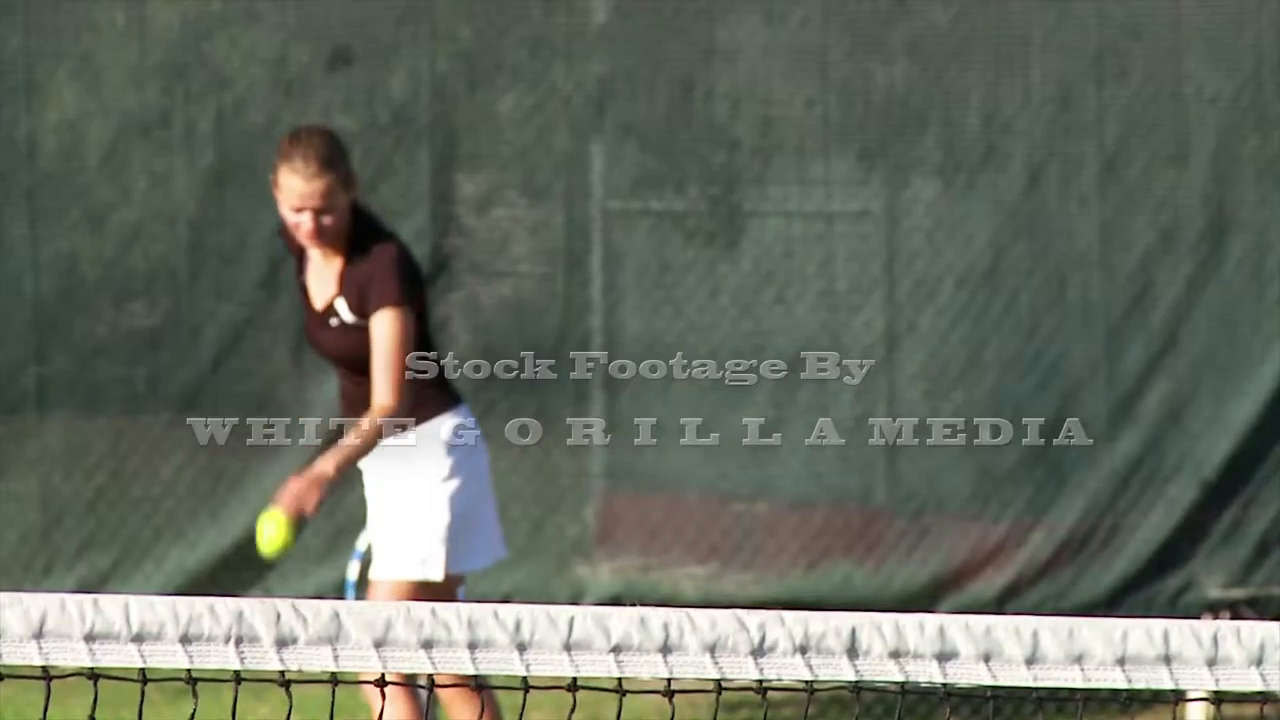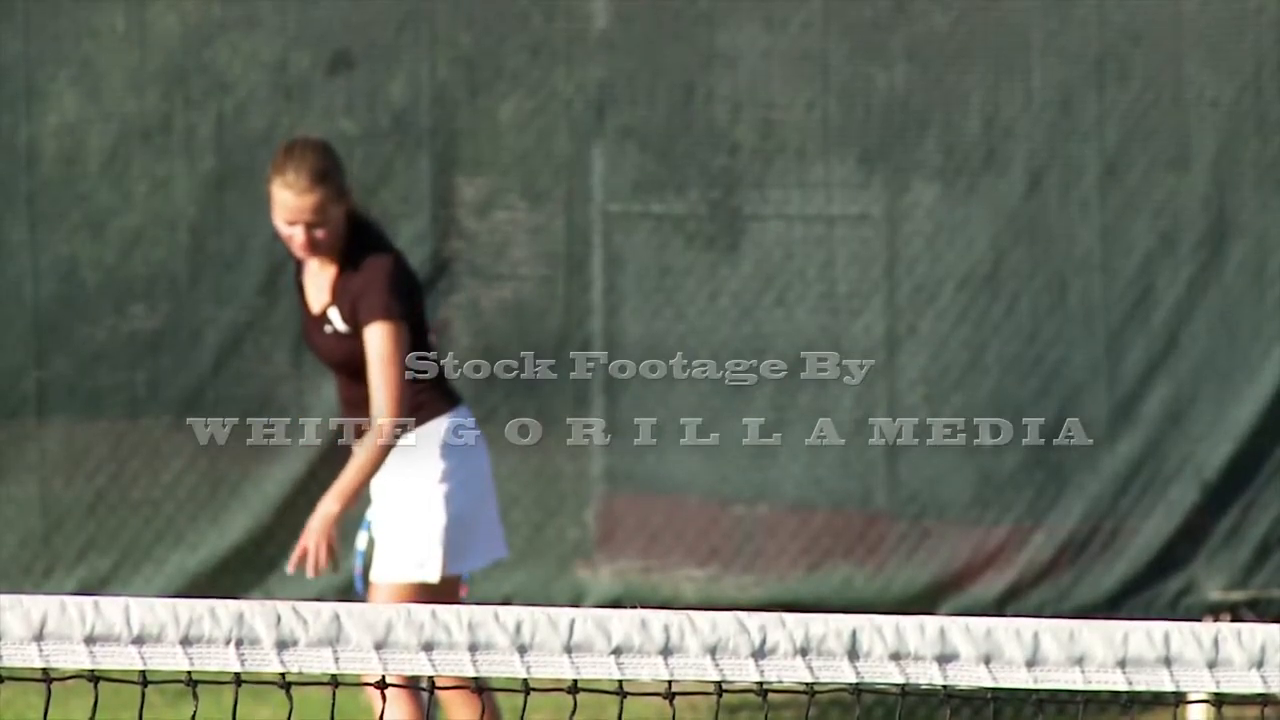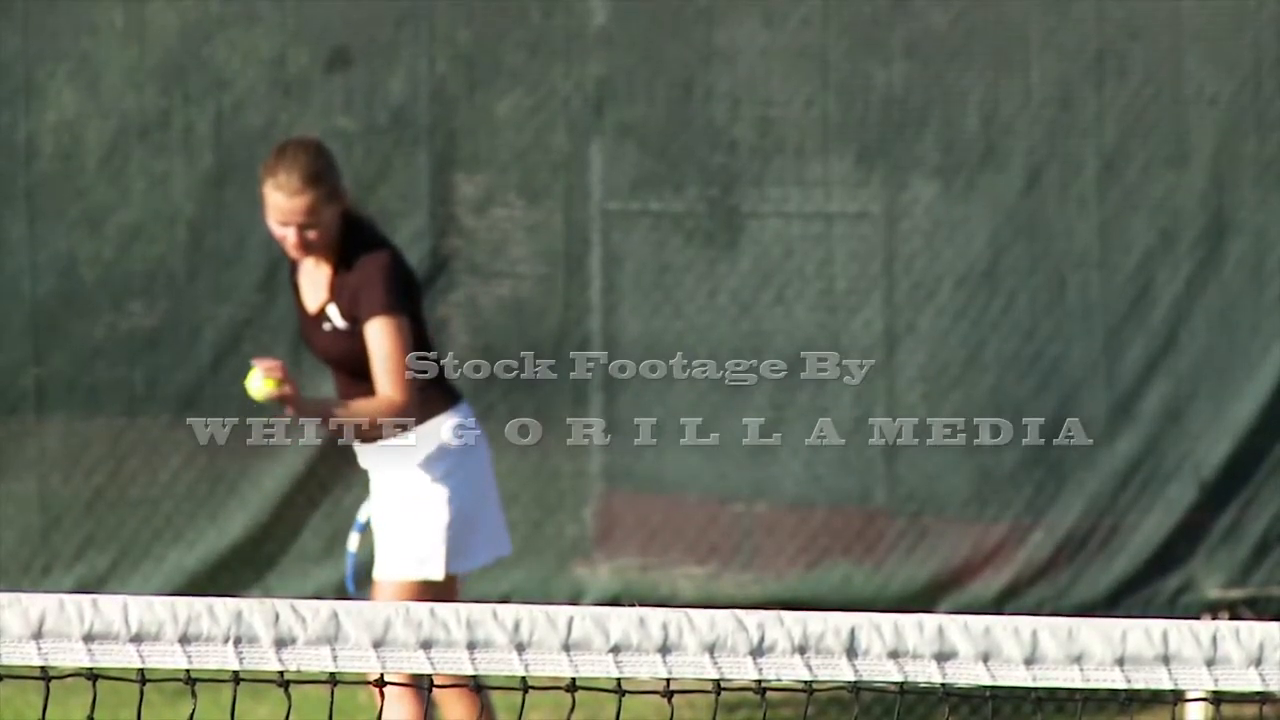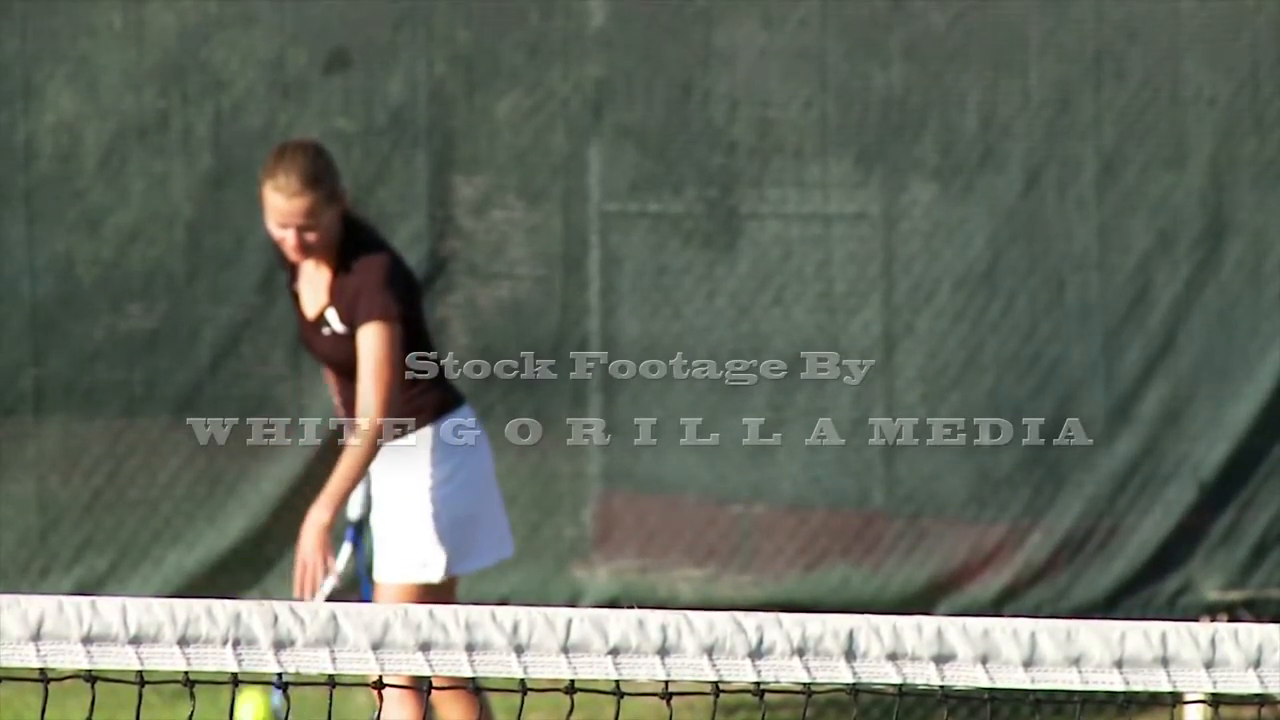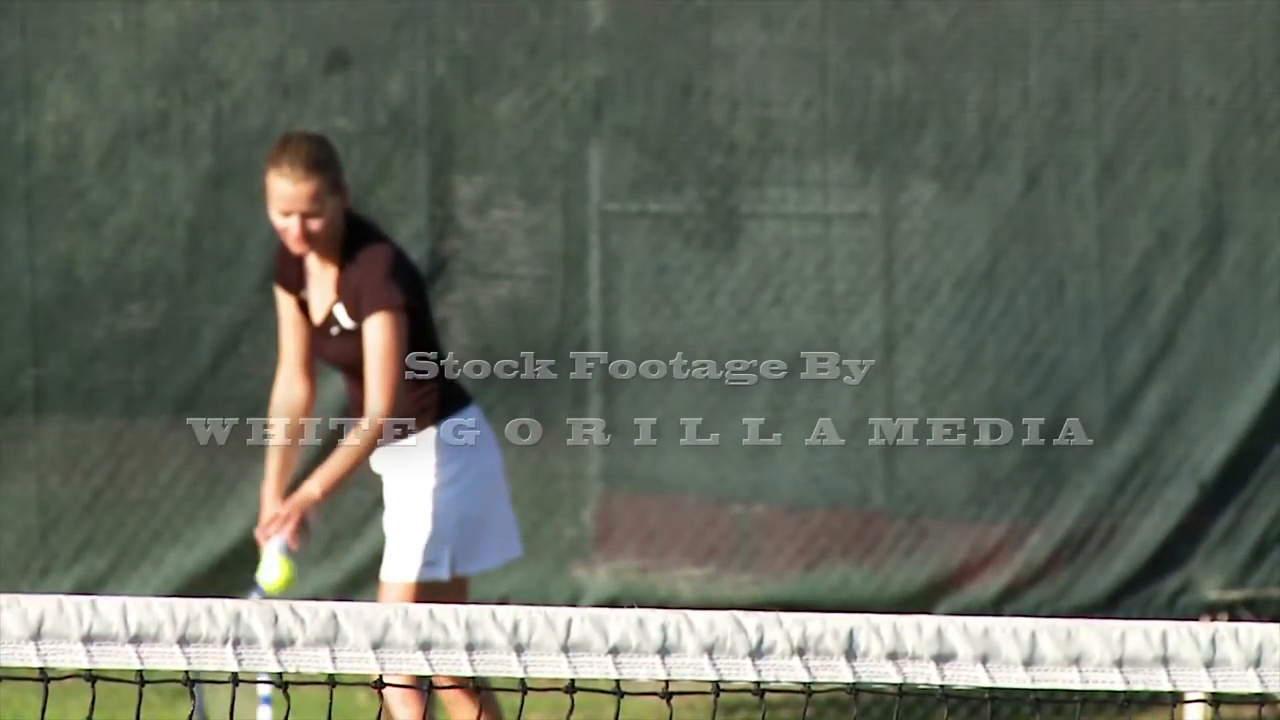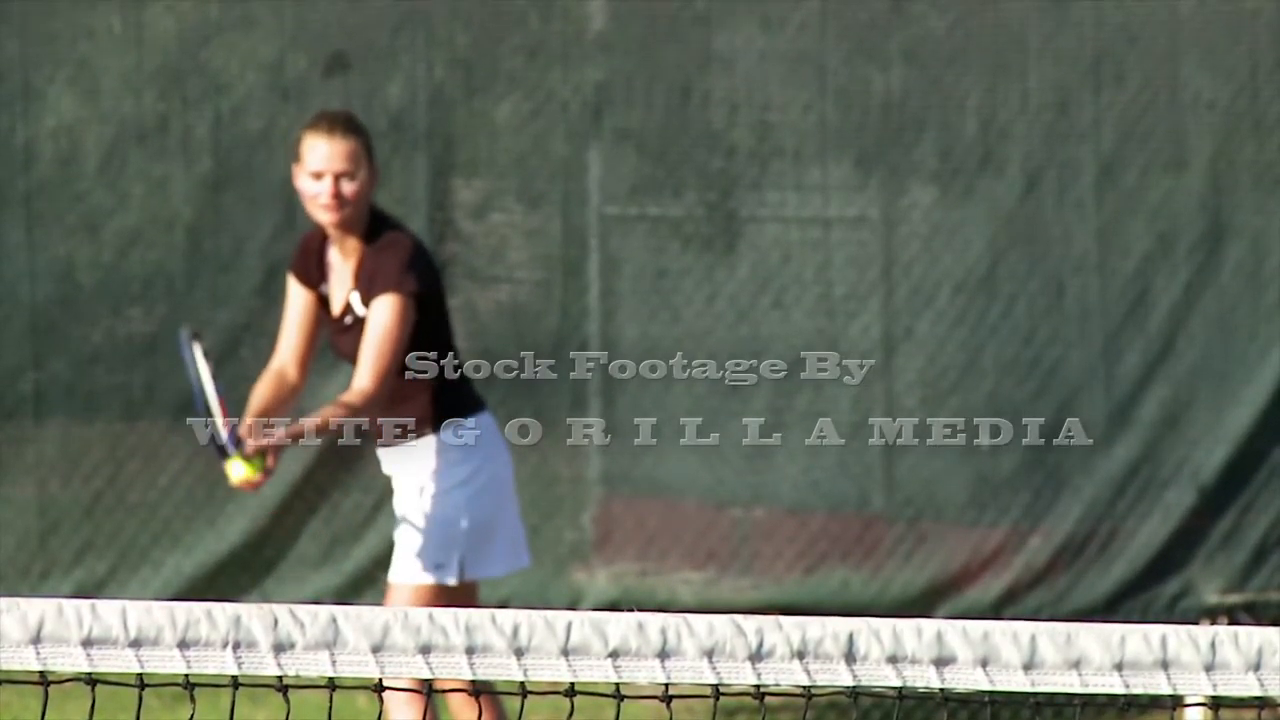
dt=0.5s
person 1, frame 1
left shoulder: (385, 263)
right shoulder: (302, 240)
left elbow: (390, 403)
left wrist: (322, 473)
left hip: (431, 453)
right hip: (389, 456)
person 1, frame 2
left shoulder: (377, 275)
right shoulder: (306, 245)
left elbow: (388, 420)
left wrist: (328, 510)
left hip: (430, 453)
right hip: (398, 457)
person 1, frame 3
left shoulder: (375, 270)
right shoulder: (302, 247)
left elbow: (398, 401)
left wrist: (311, 410)
left hip: (432, 448)
right hip: (390, 455)
person 1, frame 4
left shoulder: (374, 275)
right shoulder: (296, 253)
left elbow: (375, 419)
left wrist: (320, 518)
right wrist: (346, 430)
left hip: (431, 452)
right hip: (394, 456)
person 1, frame 5
left shoulder: (379, 269)
right shoulder: (293, 261)
left elbow: (381, 412)
right elbow: (294, 379)
left wrist: (312, 494)
right wrist: (273, 489)
left hip: (442, 452)
right hip: (403, 457)
person 1, frame 6
left shoulder: (397, 259)
right shoulder: (313, 253)
left elbow: (367, 393)
right elbow: (287, 367)
left wrist: (290, 435)
right wrist: (248, 431)
left hip: (452, 455)
right hip: (416, 460)
